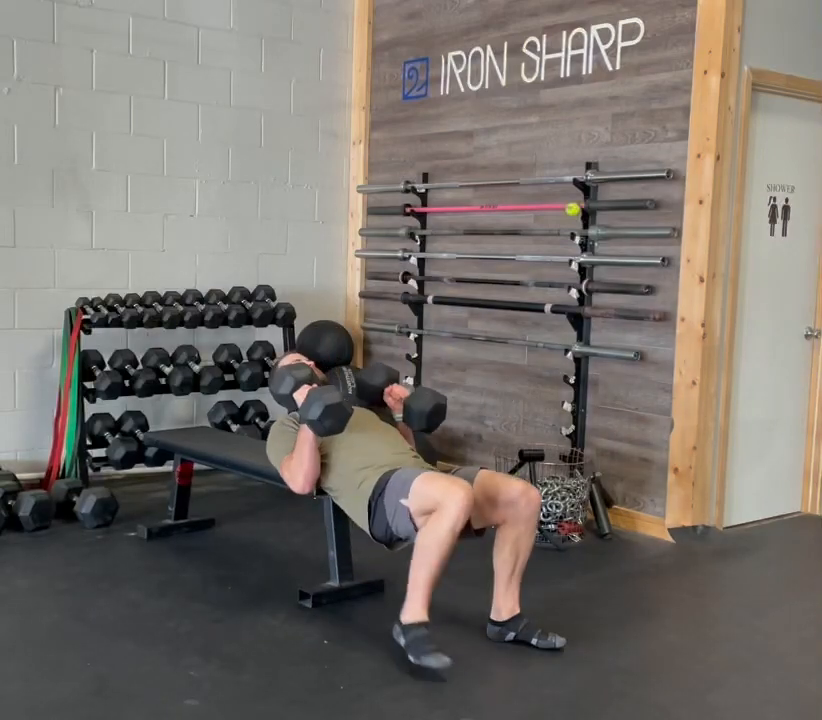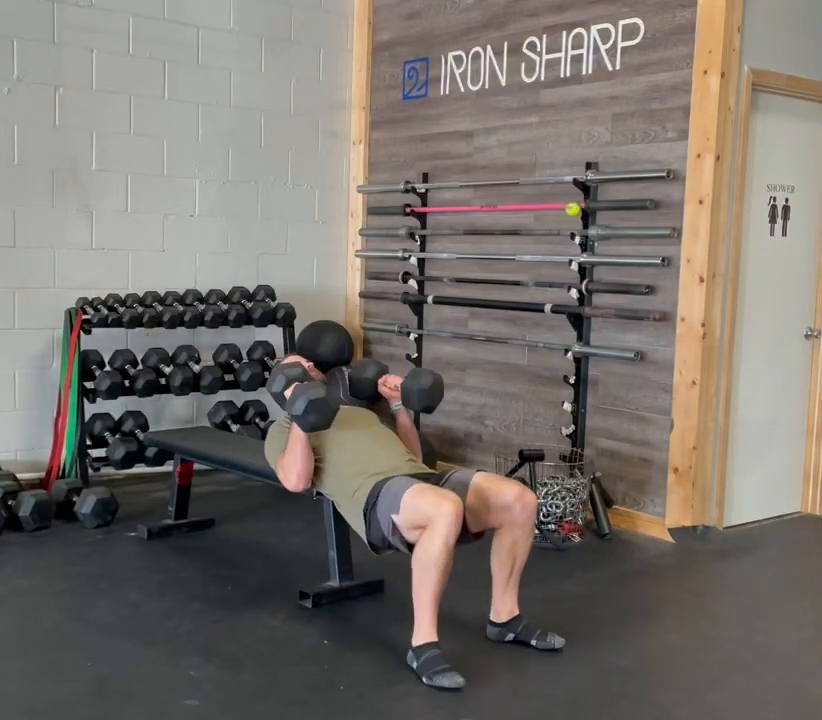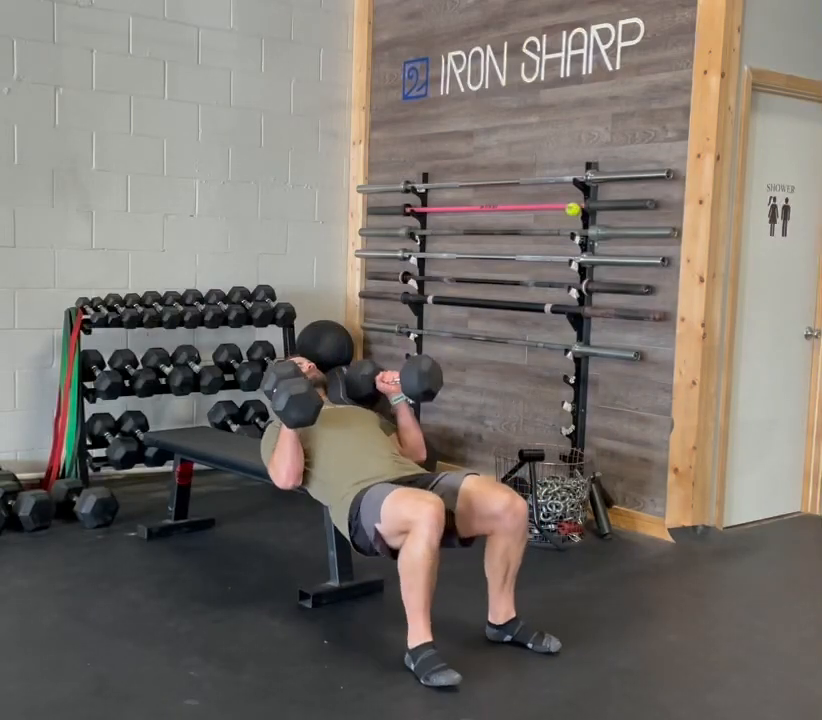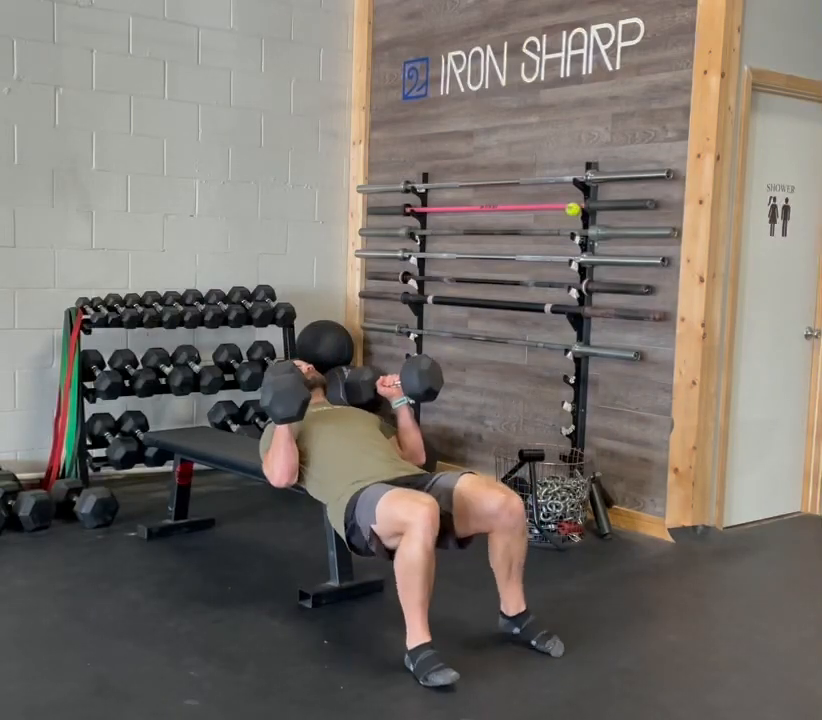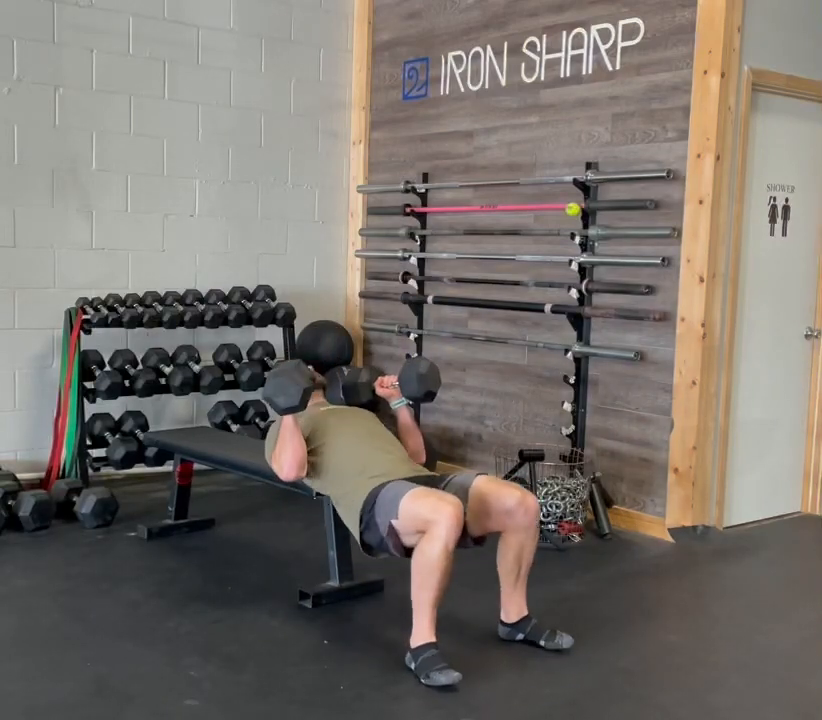
dt=0.2s
person 1, frame 1
left shoulder: (358, 412)
right shoulder: (287, 426)
right elbow: (302, 483)
left wrist: (400, 413)
left hip: (424, 477)
right hip: (381, 491)
left knee: (523, 498)
right knee: (456, 497)
left ankle: (505, 616)
right ankle: (412, 619)
person 1, frame 2
left shoulder: (359, 411)
right shoulder: (285, 428)
right elbow: (297, 481)
left wrist: (398, 403)
left hip: (422, 477)
right hip: (377, 495)
left knee: (519, 501)
right knee: (446, 510)
left ankle: (504, 617)
right ankle: (423, 643)
person 1, frame 3
left shoulder: (361, 412)
right shoulder: (281, 429)
left elbow: (416, 453)
right elbow: (286, 479)
left wrist: (398, 398)
left hip: (416, 480)
right hip: (366, 499)
left knee: (510, 508)
right knee: (427, 513)
left ankle: (502, 618)
right ankle: (419, 644)
person 1, frame 4
left shoulder: (361, 414)
right shoulder: (281, 429)
left elbow: (415, 456)
right elbow: (282, 477)
left wrist: (400, 401)
left hip: (415, 481)
right hip: (364, 498)
left knee: (505, 505)
right knee: (421, 514)
left ankle: (514, 612)
right ankle: (418, 646)
person 1, frame 5
left shoulder: (362, 414)
right shoulder: (286, 426)
right elbow: (291, 470)
left wrist: (398, 400)
right wrist: (289, 410)
left hip: (425, 482)
right hip: (376, 499)
left knee: (521, 505)
right knee: (447, 514)
left ankle: (514, 616)
right ankle: (422, 643)
